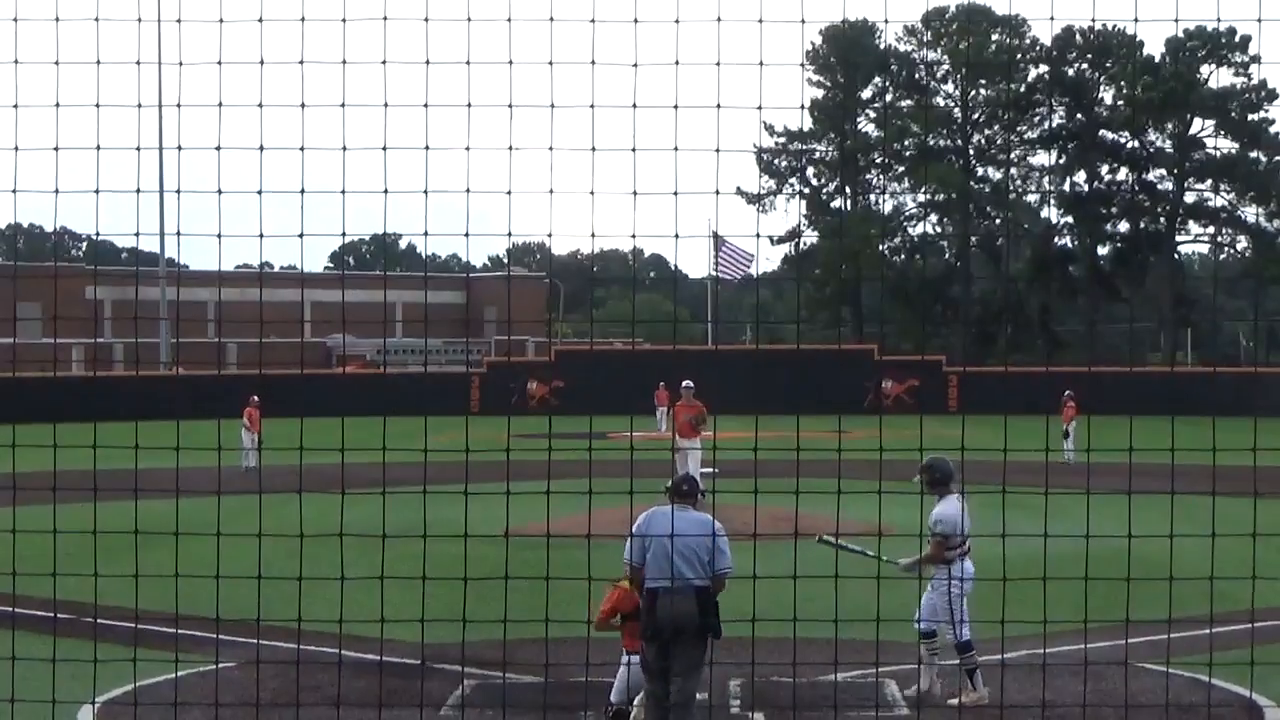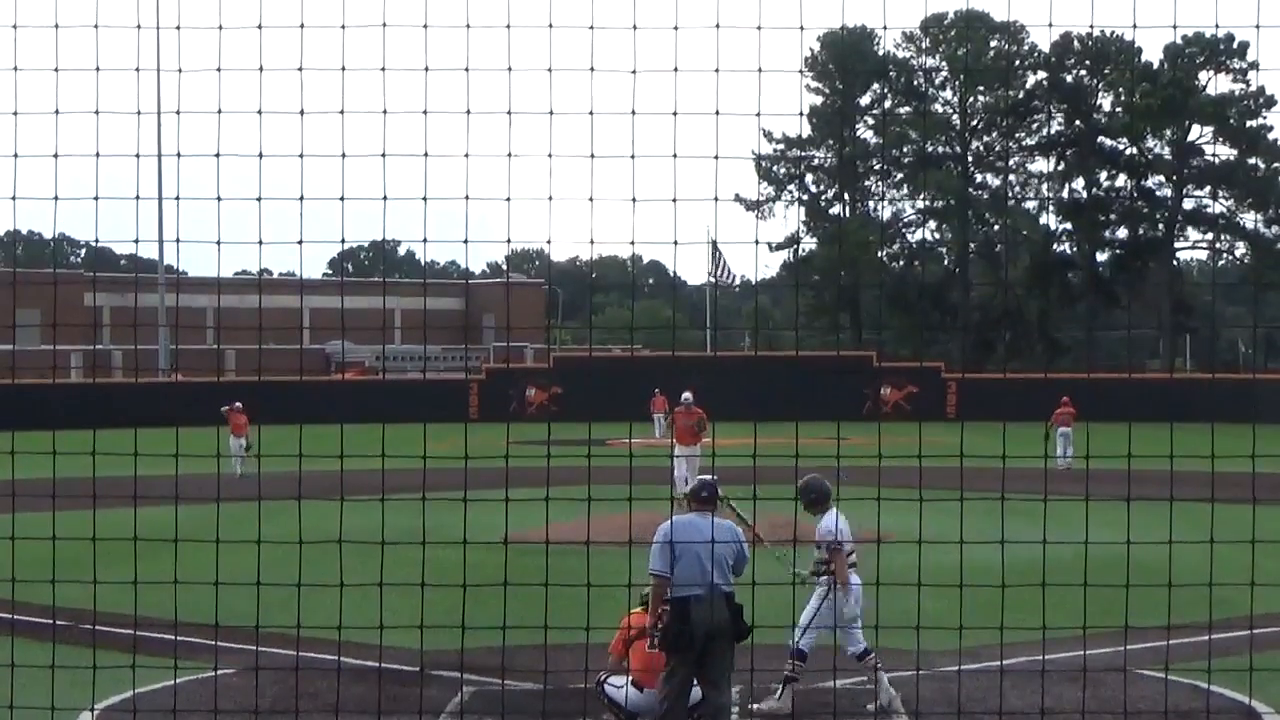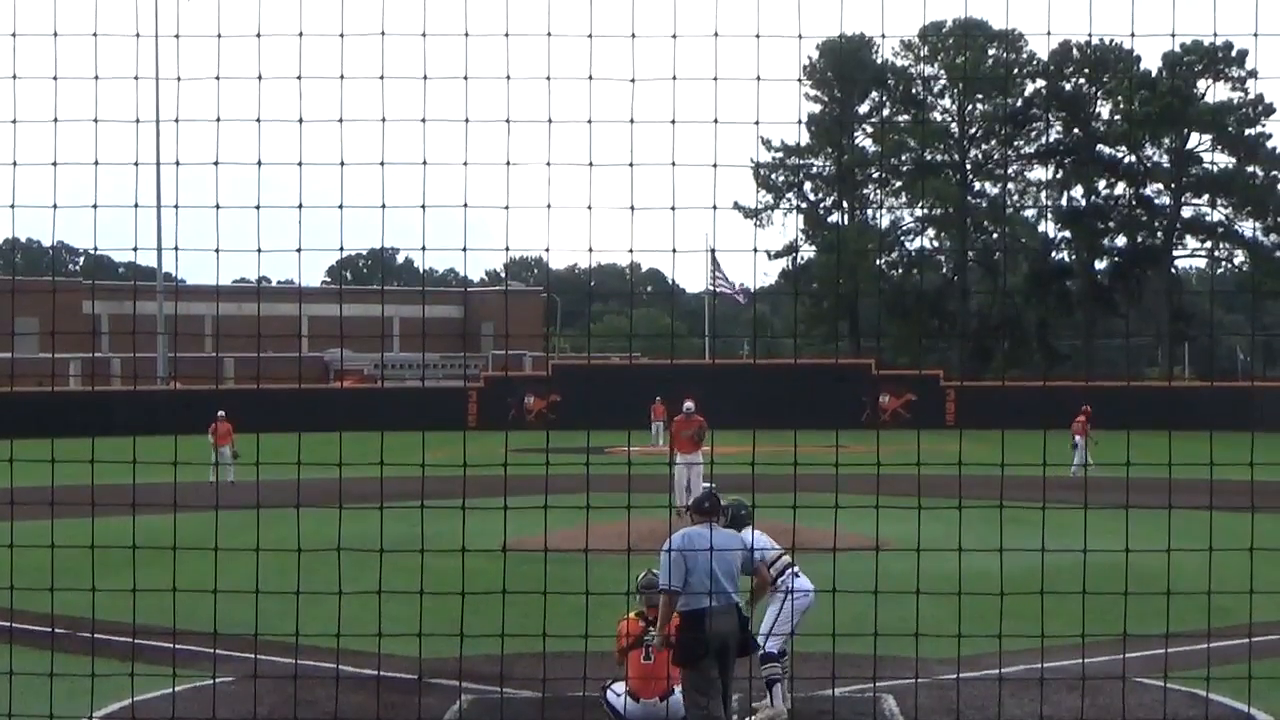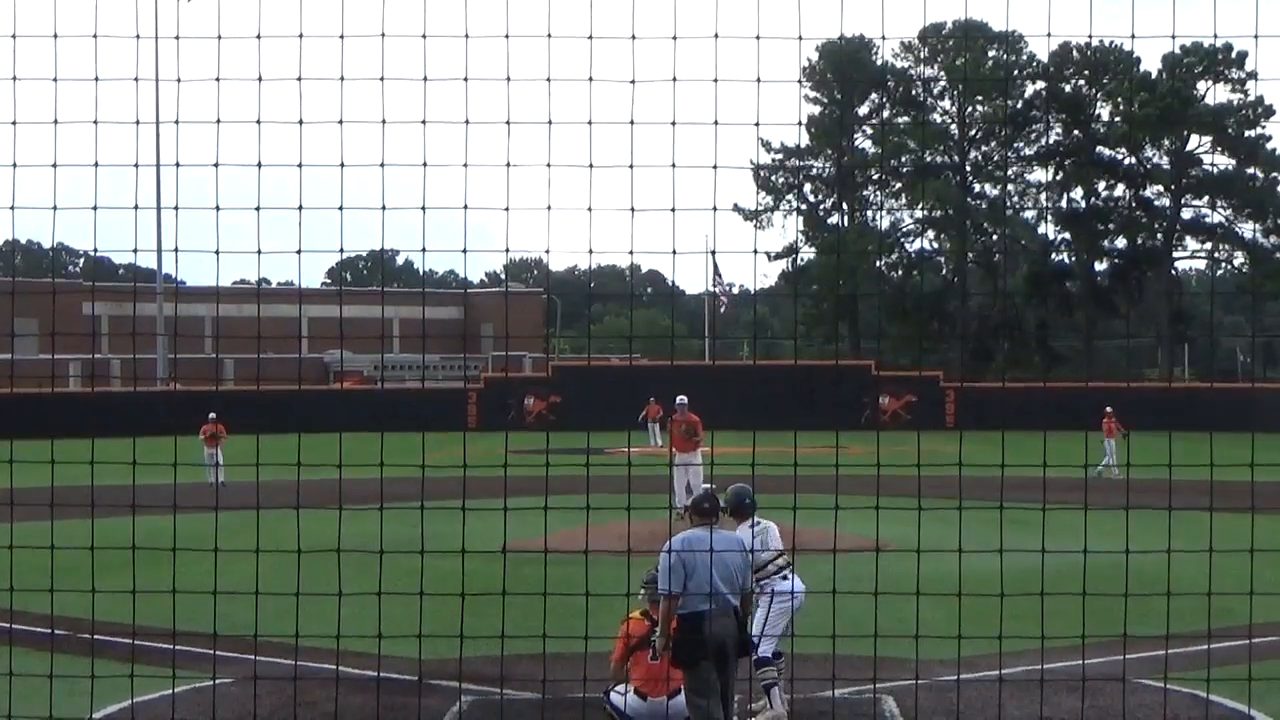
dt=1s
person 1, frame 1
left shoulder: (942, 512)
right shoulder: (956, 500)
left elbow: (937, 553)
left wrist: (912, 563)
right wrist: (923, 560)
left hip: (949, 575)
right hip: (948, 571)
left knee: (958, 632)
right knee: (924, 622)
left ankle: (976, 690)
right ankle: (928, 683)
person 1, frame 2
left shoulder: (827, 524)
right shoulder: (836, 516)
left elbow: (839, 563)
left wrist: (845, 600)
right wrist: (811, 573)
left hip: (835, 590)
right hip: (850, 587)
left knee: (799, 640)
right knee: (856, 645)
left ankle: (782, 699)
right ankle: (888, 697)
person 1, frame 3
left shoulder: (744, 540)
right shoulder: (754, 535)
left hip: (790, 591)
right hip: (801, 587)
left knee: (765, 646)
right knee: (775, 642)
right ankle: (780, 696)
person 1, frame 4
left shoulder: (738, 538)
right shoulder: (769, 525)
right elbow: (782, 557)
left hip: (775, 593)
right hip: (794, 587)
left knee: (759, 650)
right knee: (772, 644)
right ankle: (776, 698)
person 2, frame 1
left shoulder: (647, 519)
right shoulder: (710, 524)
left elbow: (633, 569)
right elbow: (721, 575)
left wrist: (645, 596)
right wrist: (707, 597)
left hip: (657, 602)
right hip: (696, 603)
left knee: (655, 673)
right knee: (686, 676)
person 2, frame 2
left shoulder: (671, 527)
right shoulder: (732, 530)
left elbow: (660, 578)
right elbow: (739, 571)
left wrist: (653, 614)
left hip: (685, 612)
right hip: (723, 610)
left knee: (676, 680)
right knee: (718, 681)
person 2, frame 3
left shoulder: (679, 540)
right shoulder: (737, 539)
left elbow: (671, 592)
right elbow: (763, 578)
left wrist: (661, 630)
right wrist: (749, 603)
left hip: (697, 624)
right hip: (732, 621)
left knee: (704, 696)
right knee: (722, 692)
person 2, frame 4
left shoulder: (678, 544)
right shoulder: (737, 542)
left elbow: (670, 597)
right elbow: (747, 592)
left wrist: (663, 635)
right wrist: (740, 624)
left hip: (695, 626)
right hip: (730, 624)
left knee: (702, 696)
right knee: (724, 693)
